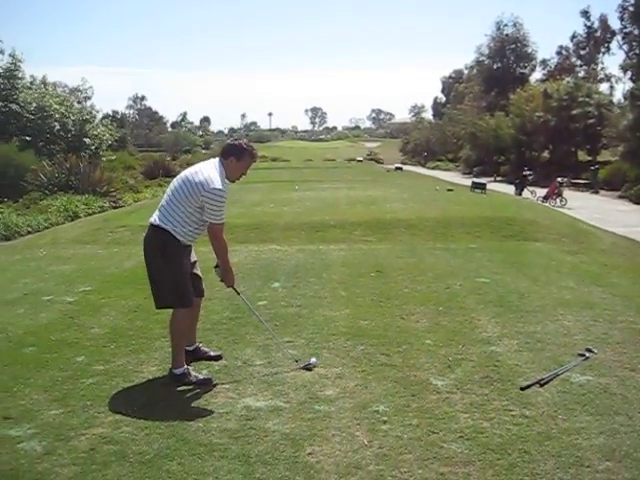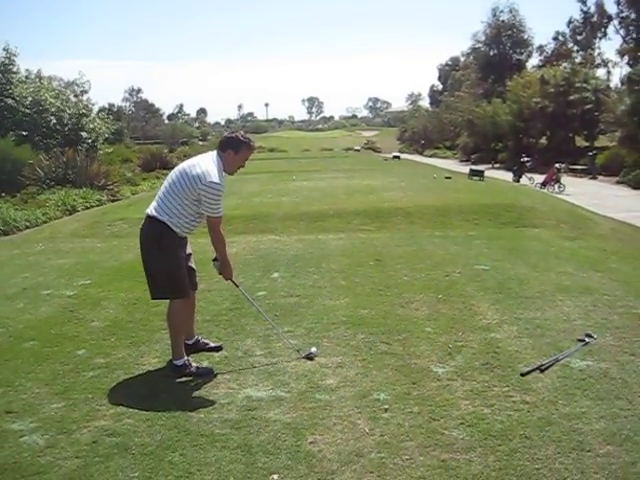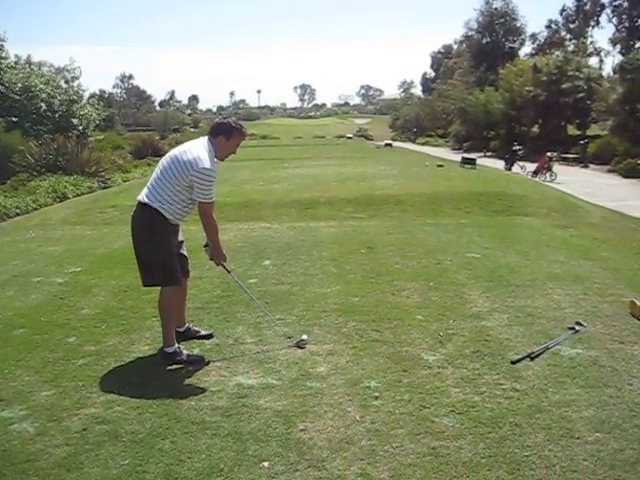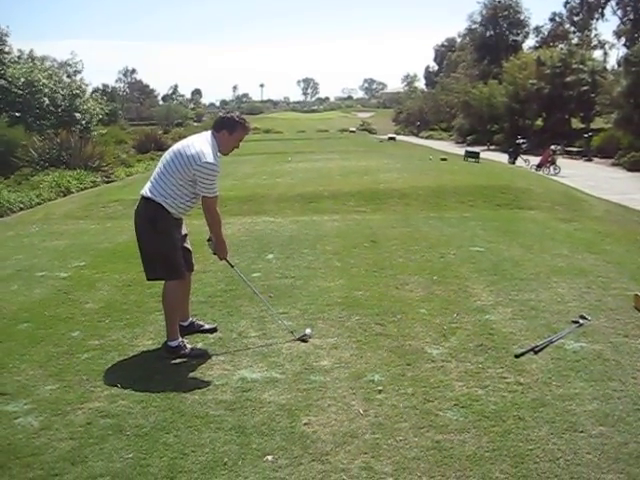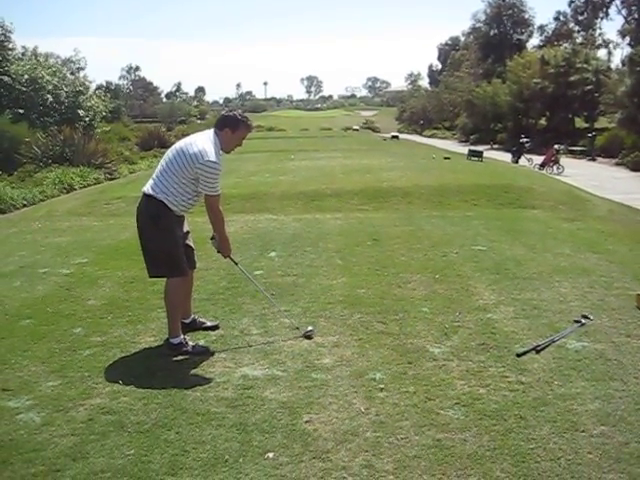
dt=0.5s
person 1, frame 1
left shoulder: (208, 169)
right shoulder: (215, 187)
left elbow: (211, 230)
right elbow: (217, 235)
left wrist: (221, 263)
right wrist: (227, 268)
left hip: (176, 240)
right hip: (166, 243)
left knee: (195, 294)
right knee: (183, 304)
left ankle: (190, 347)
right ankle: (178, 369)
person 1, frame 2
left shoulder: (206, 161)
right shoulder: (212, 180)
left elbow: (211, 225)
right elbow: (215, 229)
left wrist: (220, 257)
right wrist: (225, 263)
left hip: (171, 231)
right hip: (162, 234)
left knee: (189, 288)
right knee: (179, 295)
left ankle: (190, 339)
right ankle: (178, 360)
person 1, frame 3
left shoulder: (197, 148)
right shoulder: (204, 166)
left elbow: (202, 209)
right elbow: (206, 214)
left wrist: (210, 239)
right wrist: (217, 248)
left hip: (162, 218)
right hip: (154, 221)
left knee: (181, 275)
right knee: (171, 281)
left ankle: (181, 327)
right ankle: (169, 347)
person 1, frame 4
left shoulder: (200, 142)
right shoulder: (207, 160)
left elbow: (207, 204)
right elbow: (210, 209)
left wrist: (214, 235)
right wrist: (220, 242)
left hip: (166, 212)
right hip: (157, 215)
left knee: (185, 269)
right knee: (174, 276)
left ankle: (185, 321)
right ankle: (173, 341)
person 1, frame 5
left shoulder: (203, 140)
right shoulder: (209, 159)
left elbow: (210, 203)
right elbow: (213, 207)
left wrist: (217, 232)
right wrist: (223, 239)
left hip: (168, 209)
right hip: (159, 212)
left knee: (188, 266)
right knee: (177, 272)
left ankle: (187, 318)
right ankle: (175, 338)
